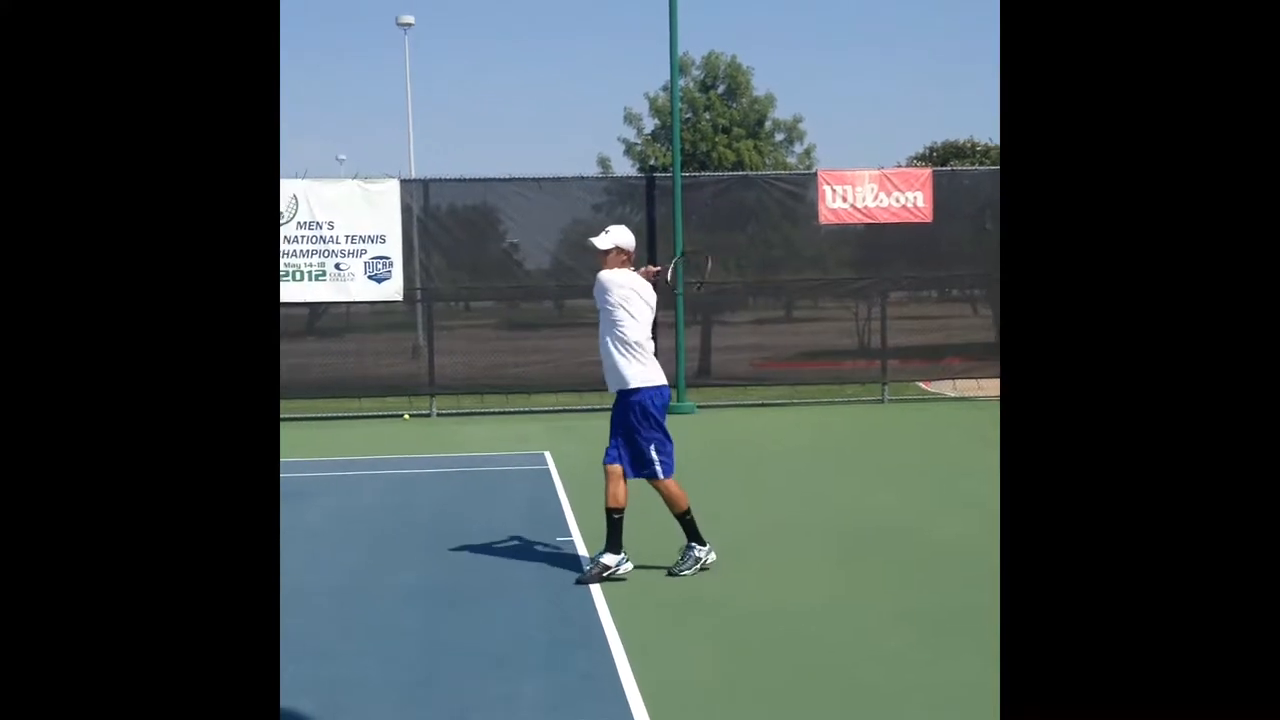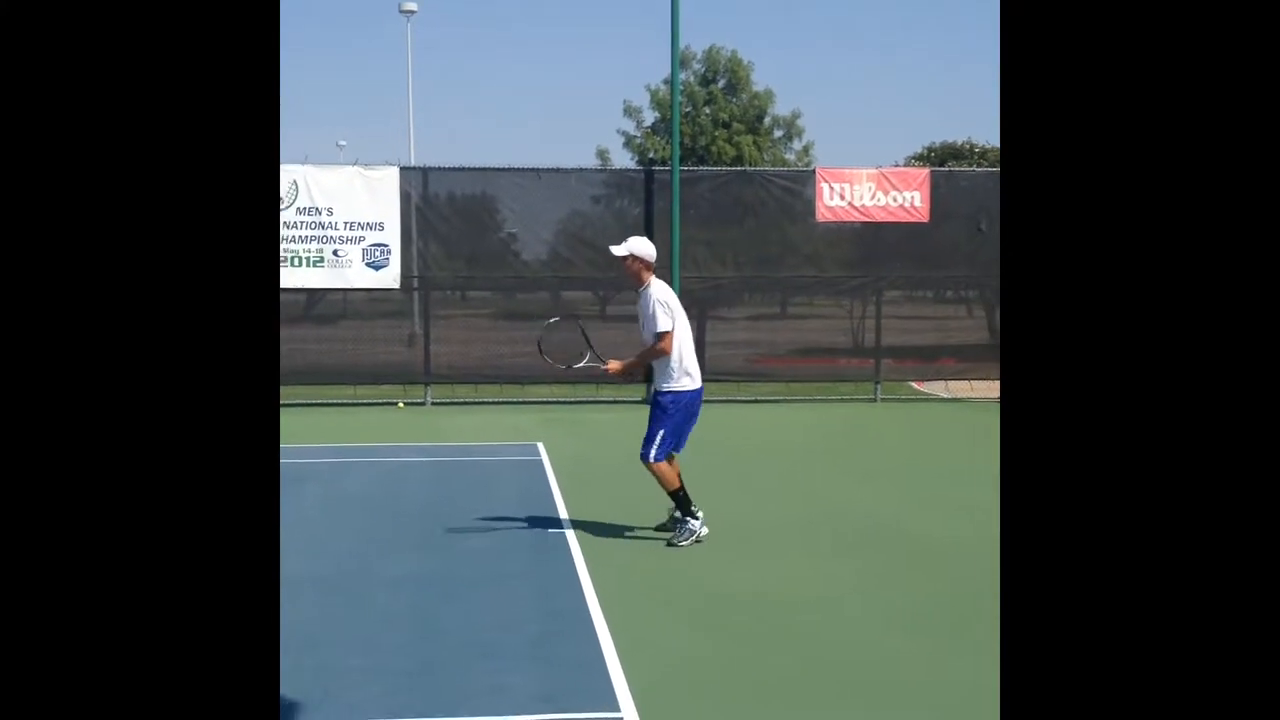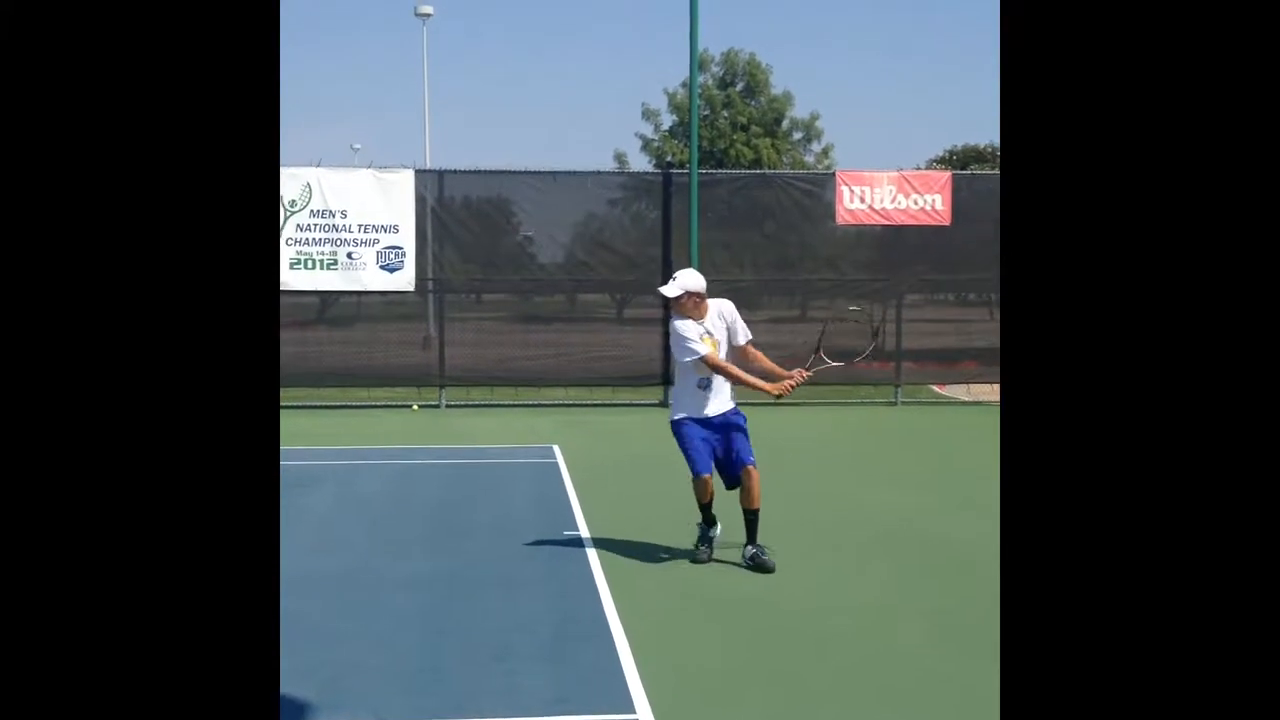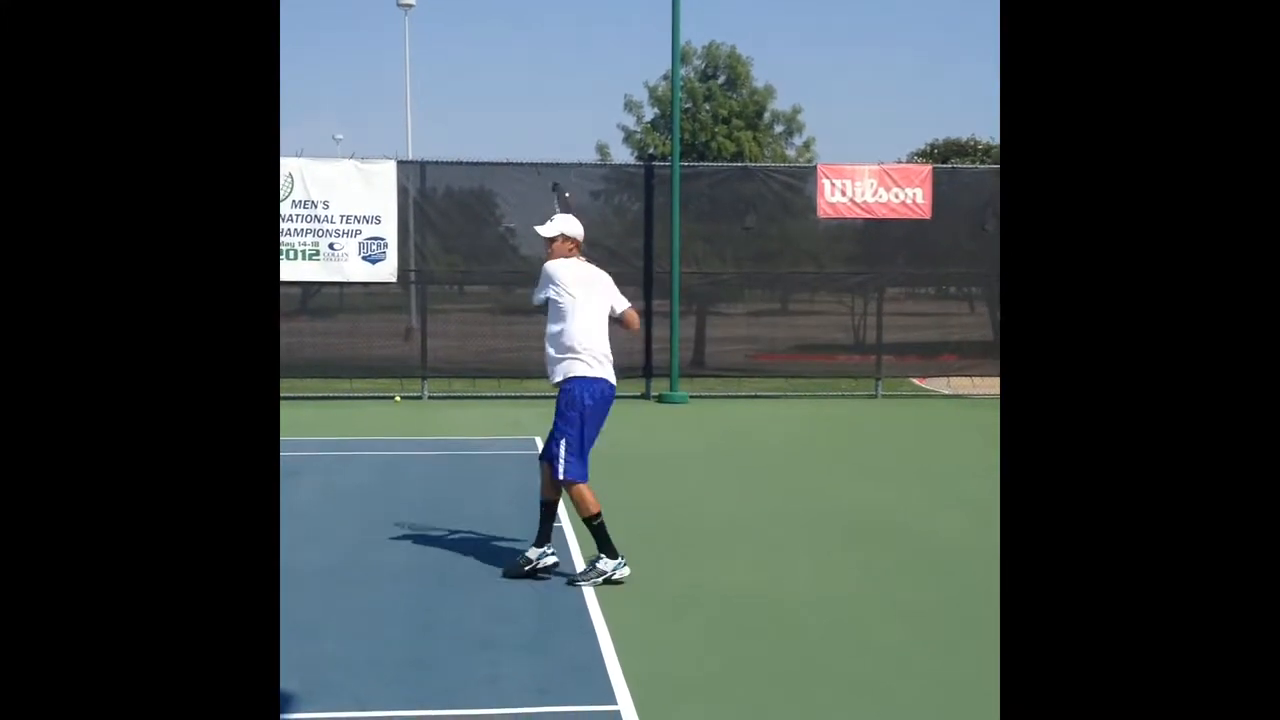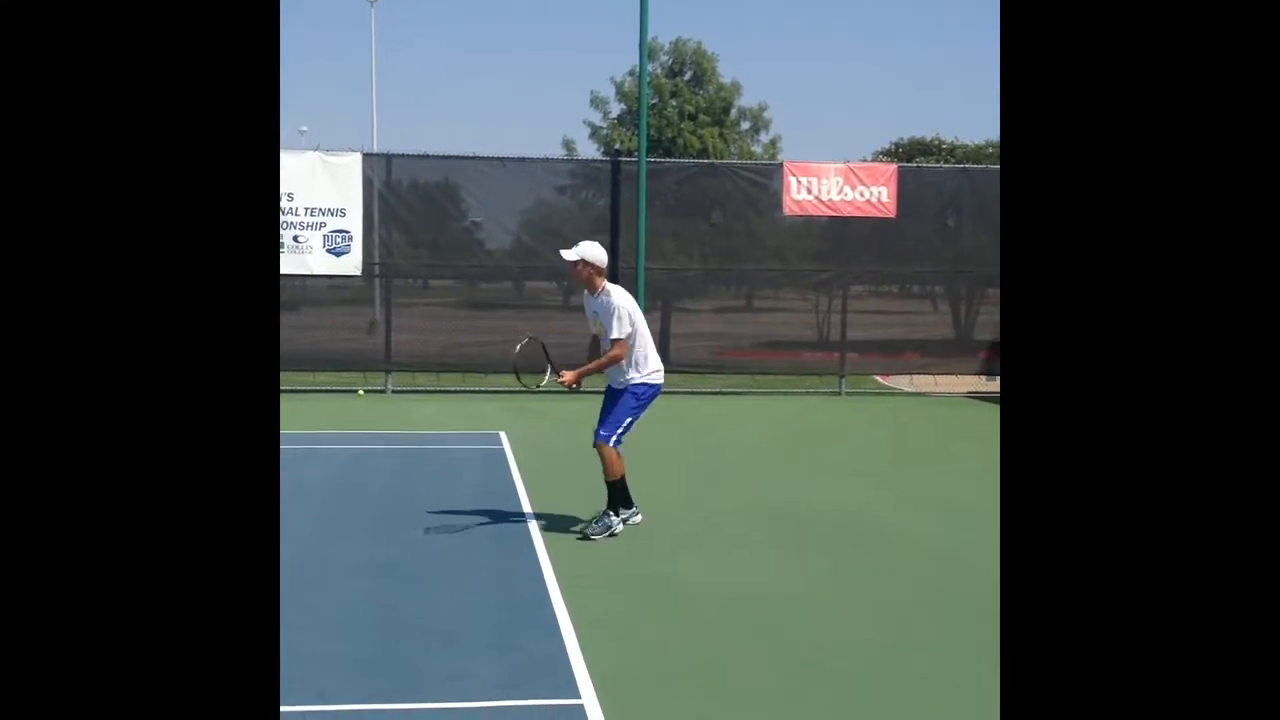
dt=1s
person 1, frame 1
left shoulder: (605, 280)
right shoulder: (644, 287)
left hip: (642, 390)
right hip: (632, 390)
left knee: (658, 475)
right knee: (614, 469)
left ankle: (698, 546)
right ankle: (614, 555)
person 1, frame 2
left shoulder: (655, 294)
right shoulder: (648, 292)
left elbow: (664, 346)
left wrist: (626, 366)
right wrist: (636, 364)
left hip: (678, 387)
right hip: (674, 385)
left knee: (653, 457)
right knee: (661, 452)
left ankle: (692, 520)
right ankle: (684, 509)
person 1, frame 3
left shoulder: (724, 309)
right shoulder: (680, 326)
left elbow: (747, 352)
right elbow: (719, 366)
left wrist: (783, 375)
right wrist: (767, 387)
left hip: (725, 411)
right hip: (689, 417)
left knee: (749, 470)
right knee: (703, 476)
left ankle: (752, 546)
right ankle: (708, 526)
person 1, frame 4
left shoulder: (554, 270)
right shoulder: (602, 277)
left elbow: (542, 302)
right elbow: (634, 323)
left hip: (580, 382)
right hip: (598, 382)
left knee: (569, 476)
right knee: (550, 464)
left ankle: (611, 559)
right ankle: (541, 549)
person 1, frame 5
left shoulder: (617, 301)
right shoulder: (590, 297)
left elbow: (617, 352)
left wrist: (579, 373)
right wrist: (585, 368)
left hip: (643, 381)
right hip: (620, 381)
left knee: (605, 439)
right knee: (608, 442)
left ankle: (613, 514)
right ankle: (627, 508)
